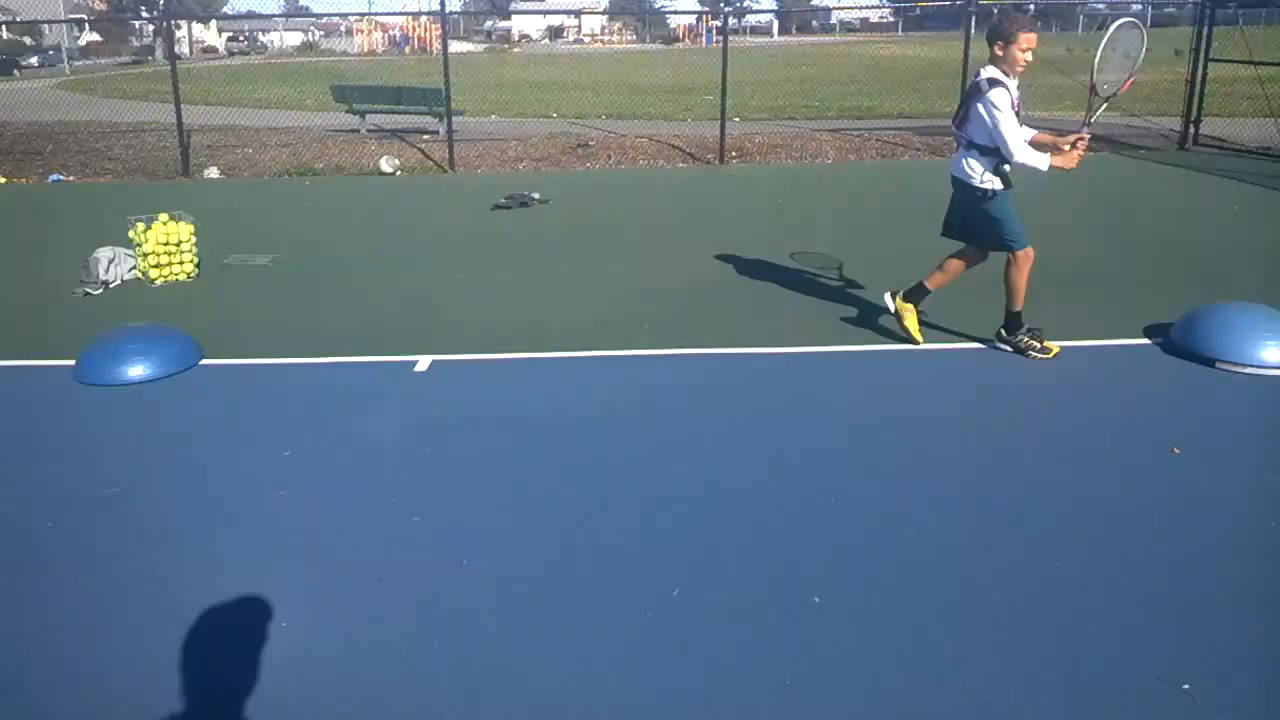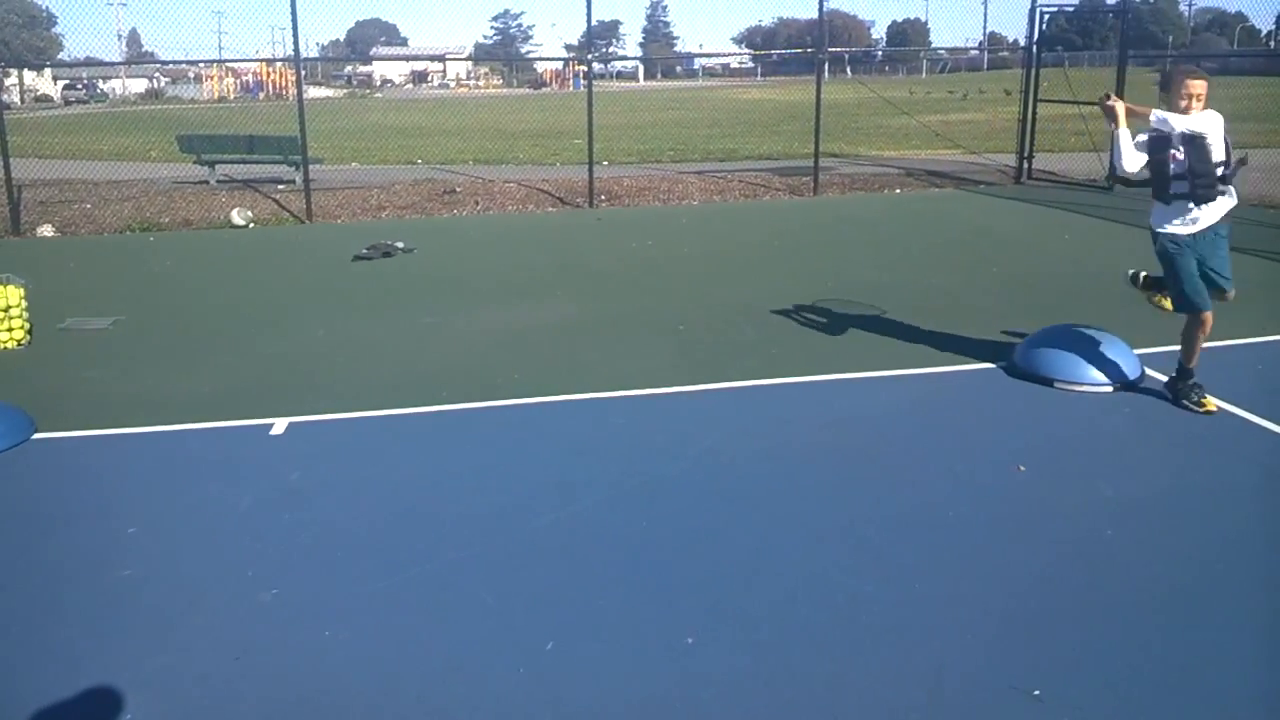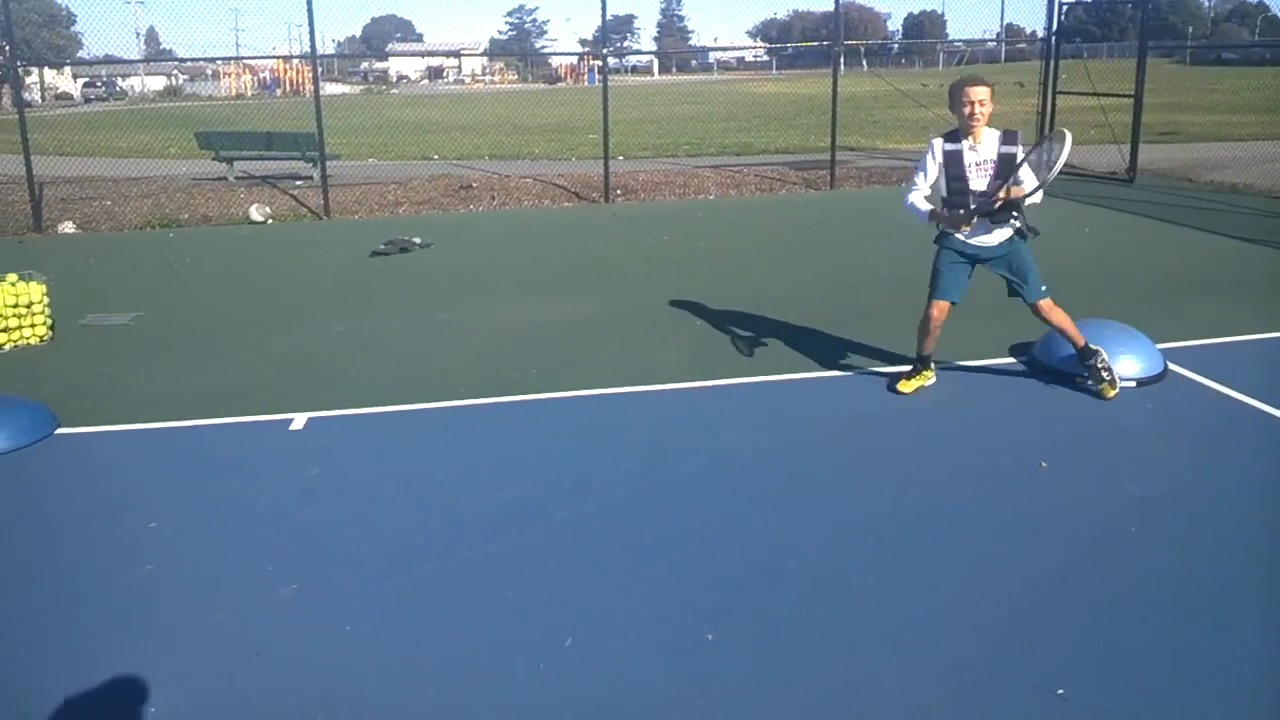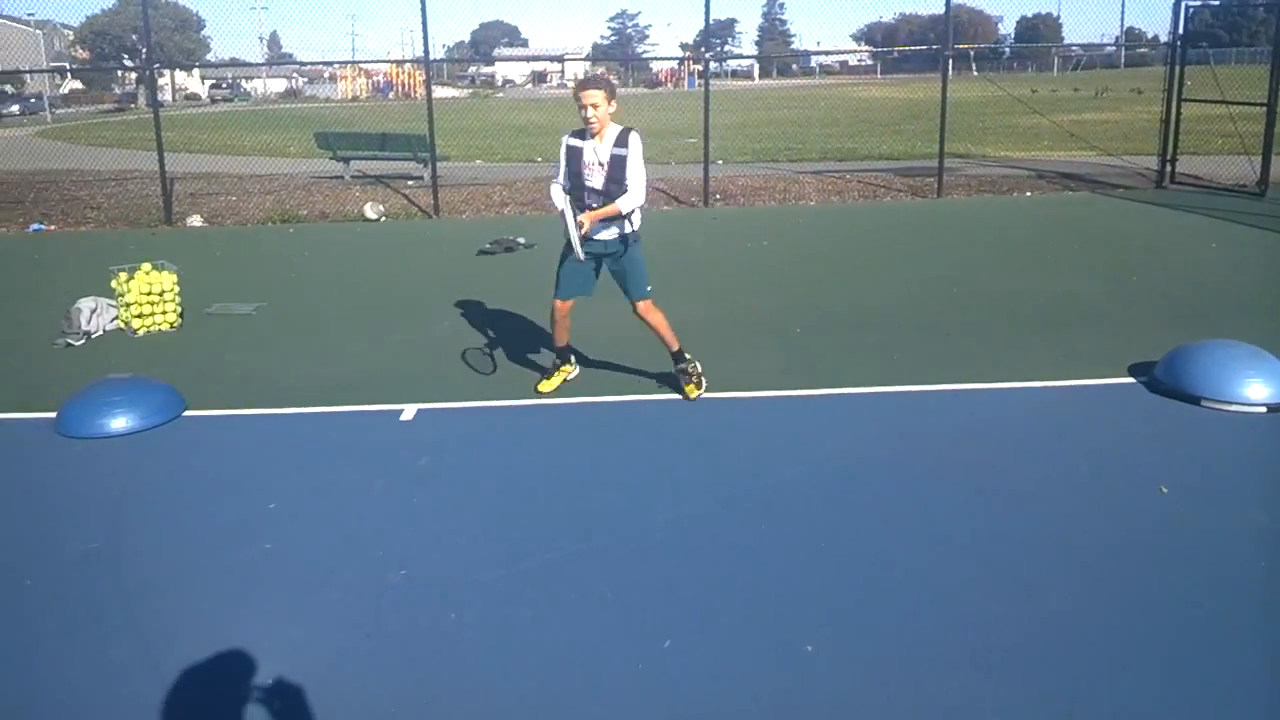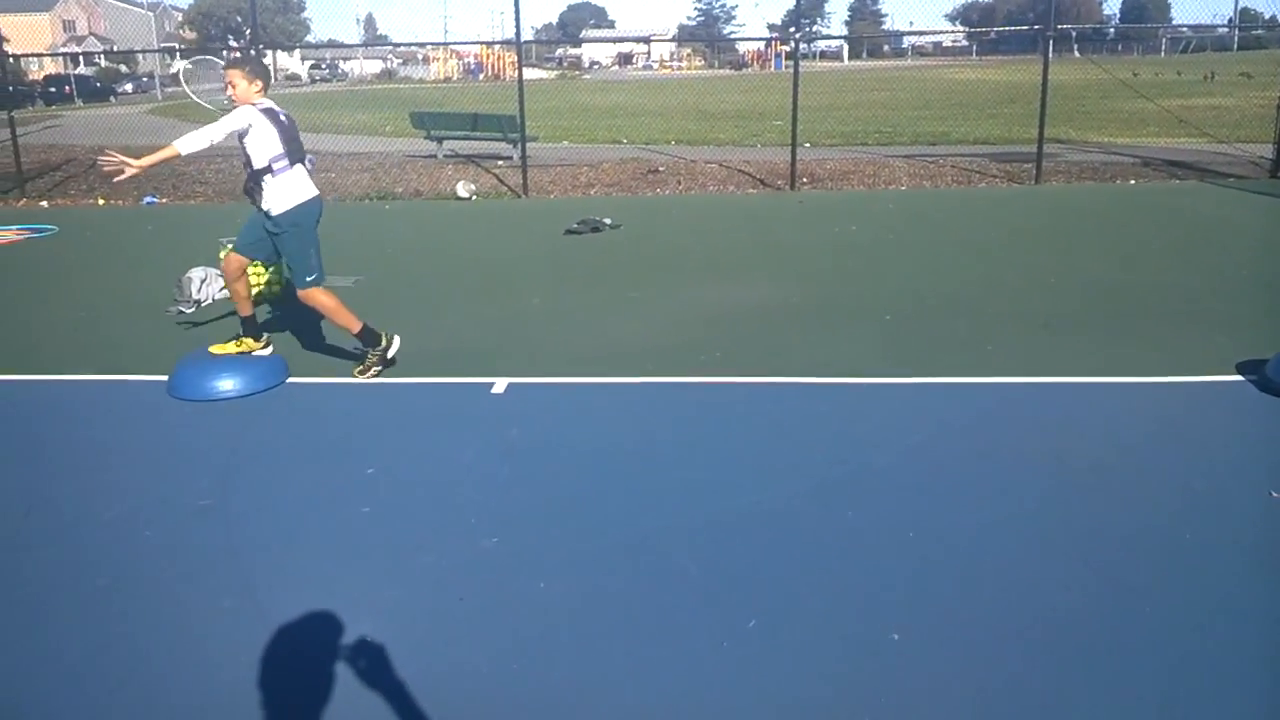
dt=1s
person 1, frame 1
left shoulder: (1002, 82)
right shoulder: (994, 92)
left elbow: (1014, 133)
right elbow: (1015, 153)
left wrist: (1061, 141)
right wrist: (1060, 161)
left hip: (974, 179)
right hip: (980, 185)
left knee: (975, 253)
right knee: (1023, 254)
left ankle: (906, 299)
right ankle: (1014, 331)
person 1, frame 2
left shoulder: (1212, 122)
right shoulder: (1150, 139)
left elbow: (1179, 123)
right elbow: (1128, 166)
left wrist: (1129, 108)
right wrist: (1119, 122)
left hip: (1213, 225)
right hip: (1174, 234)
left knee: (1223, 293)
right knee: (1203, 316)
left ankle: (1150, 281)
right ankle: (1183, 380)
person 1, frame 3
left shoulder: (1009, 143)
right shoulder: (941, 147)
left elbow: (1034, 189)
right elbow: (914, 196)
left wrist: (1012, 196)
right wrist: (937, 216)
left hip: (1004, 239)
right hip: (958, 242)
left knee: (1044, 308)
right knee: (935, 313)
left ankle: (1091, 358)
right ankle: (923, 367)
person 1, frame 4
left shoulder: (630, 142)
right shoulder: (571, 142)
left elbow: (636, 195)
right elbow: (558, 186)
left wrist: (596, 216)
right wrist: (571, 215)
left hip: (621, 236)
right hip: (584, 237)
left knee: (644, 308)
right knee: (560, 306)
left ankle: (685, 363)
right ankle: (564, 363)
person 1, frame 5
left shoulder: (248, 114)
right shoulder: (274, 114)
left elbow: (195, 139)
left wrist: (141, 163)
left hip: (296, 210)
right hip: (280, 209)
left knee: (309, 290)
right knee: (233, 265)
left ankle: (378, 343)
right ankle: (252, 337)
